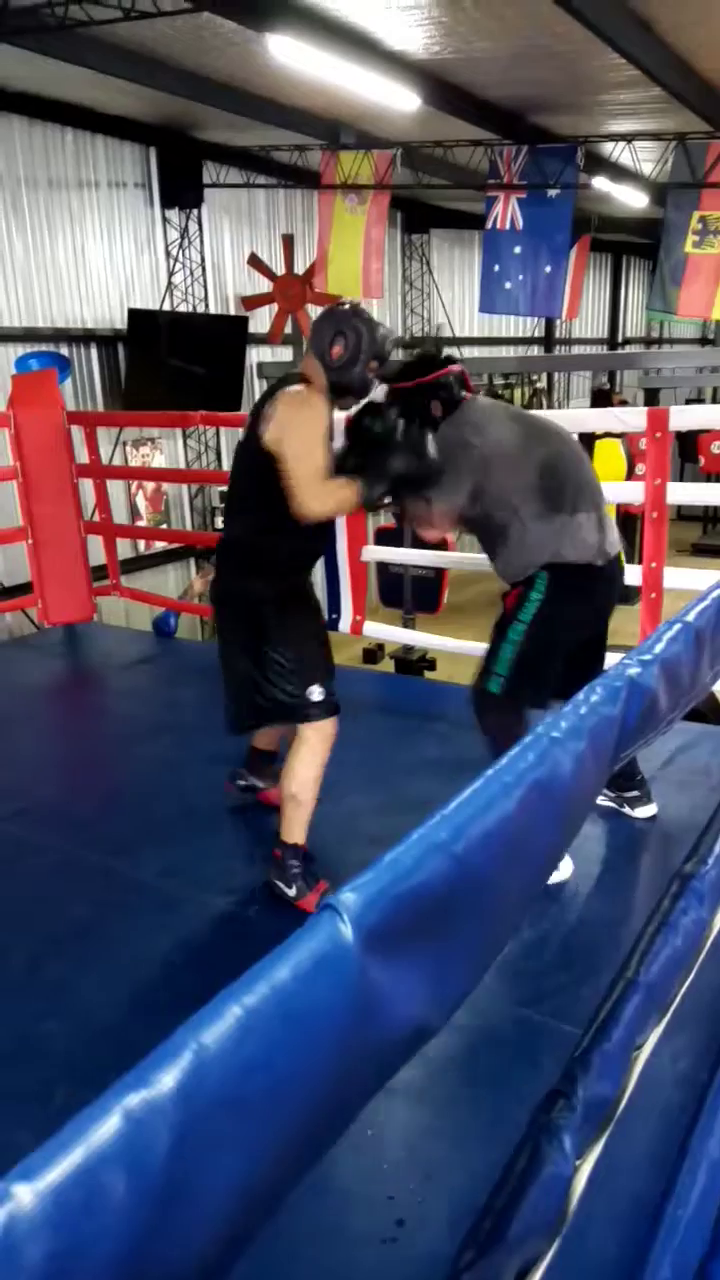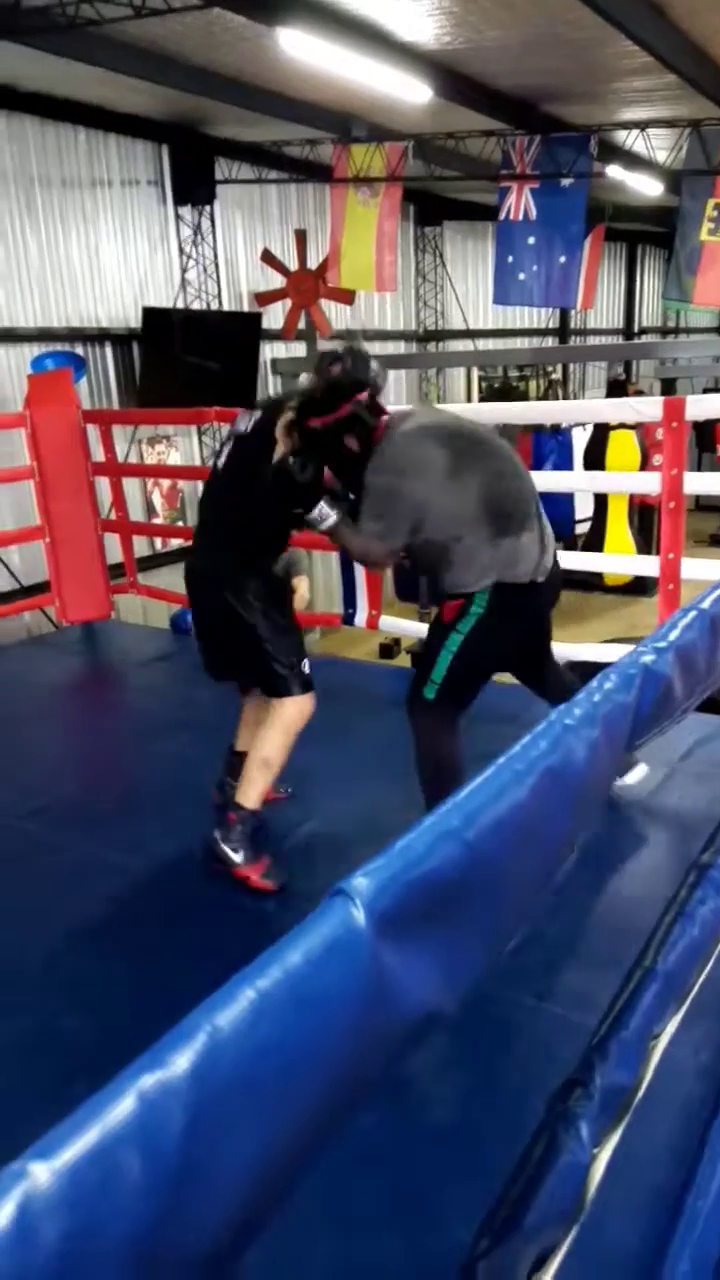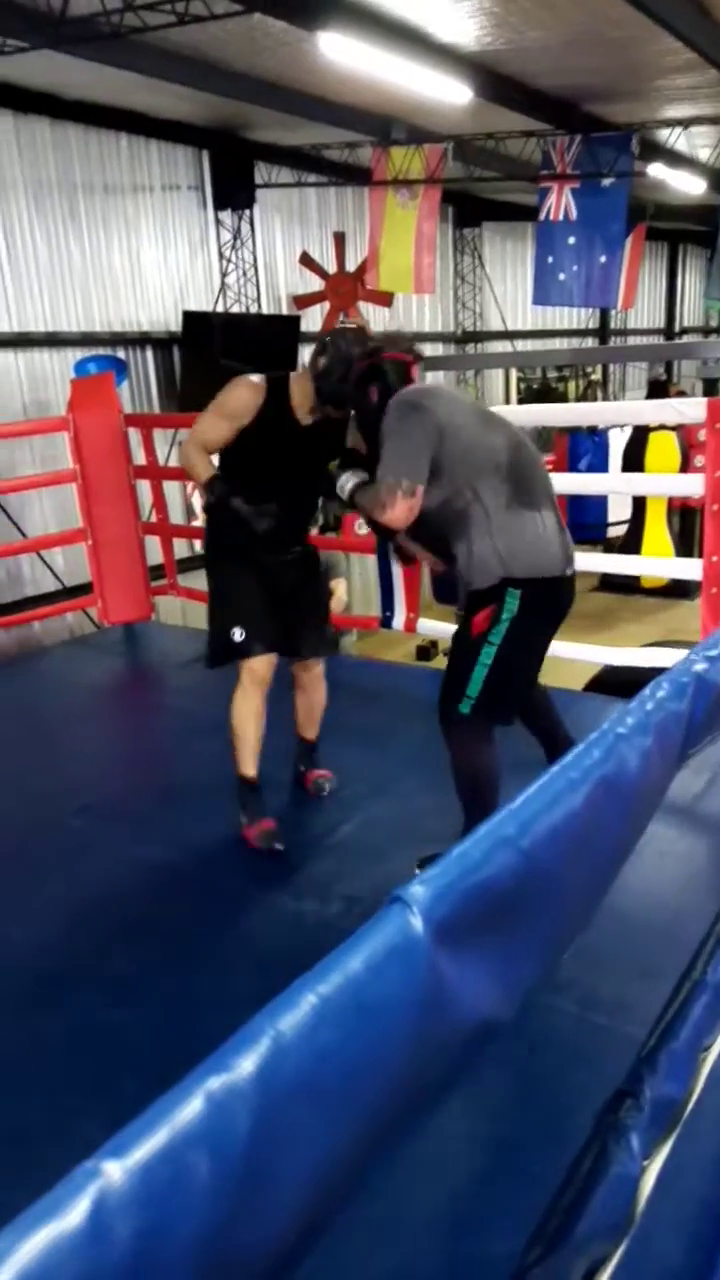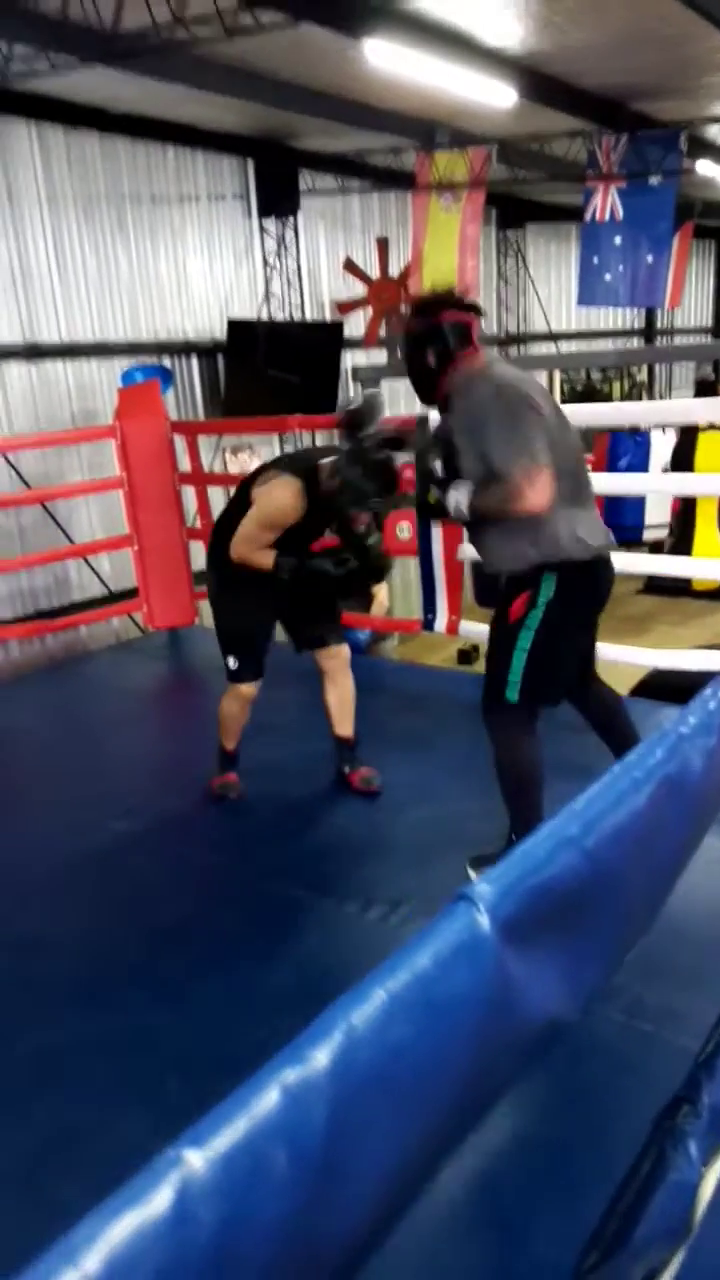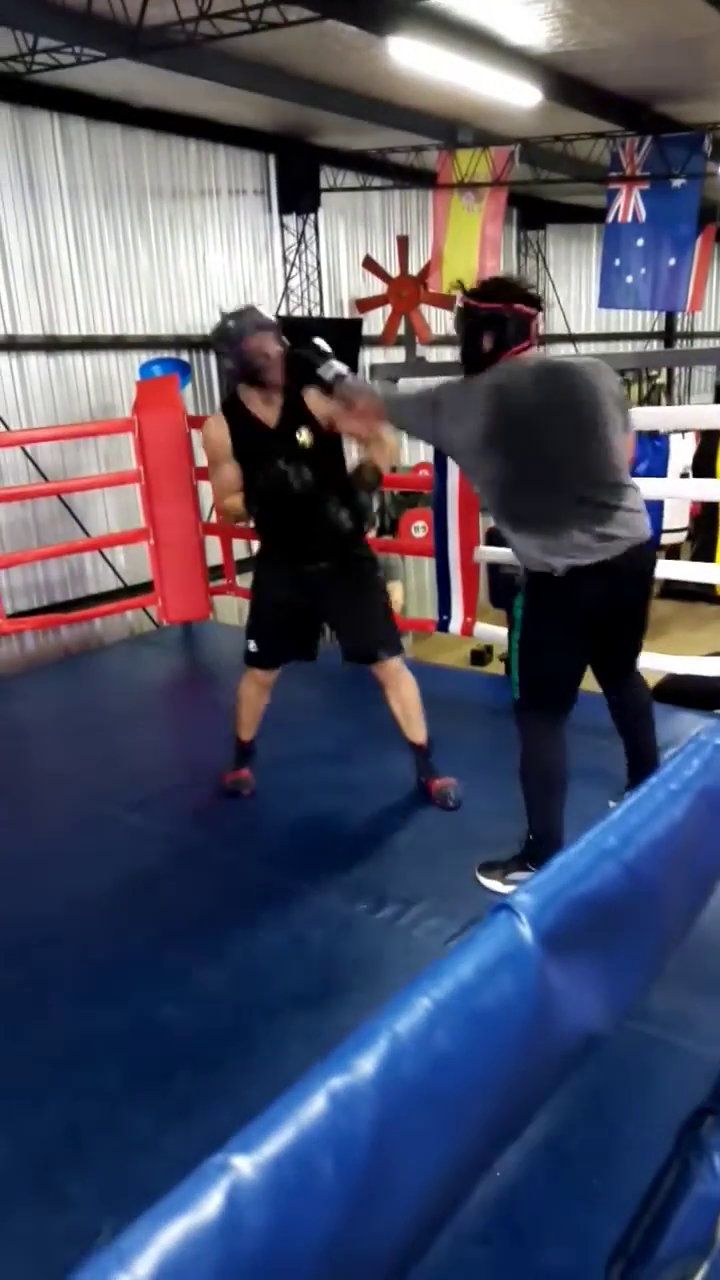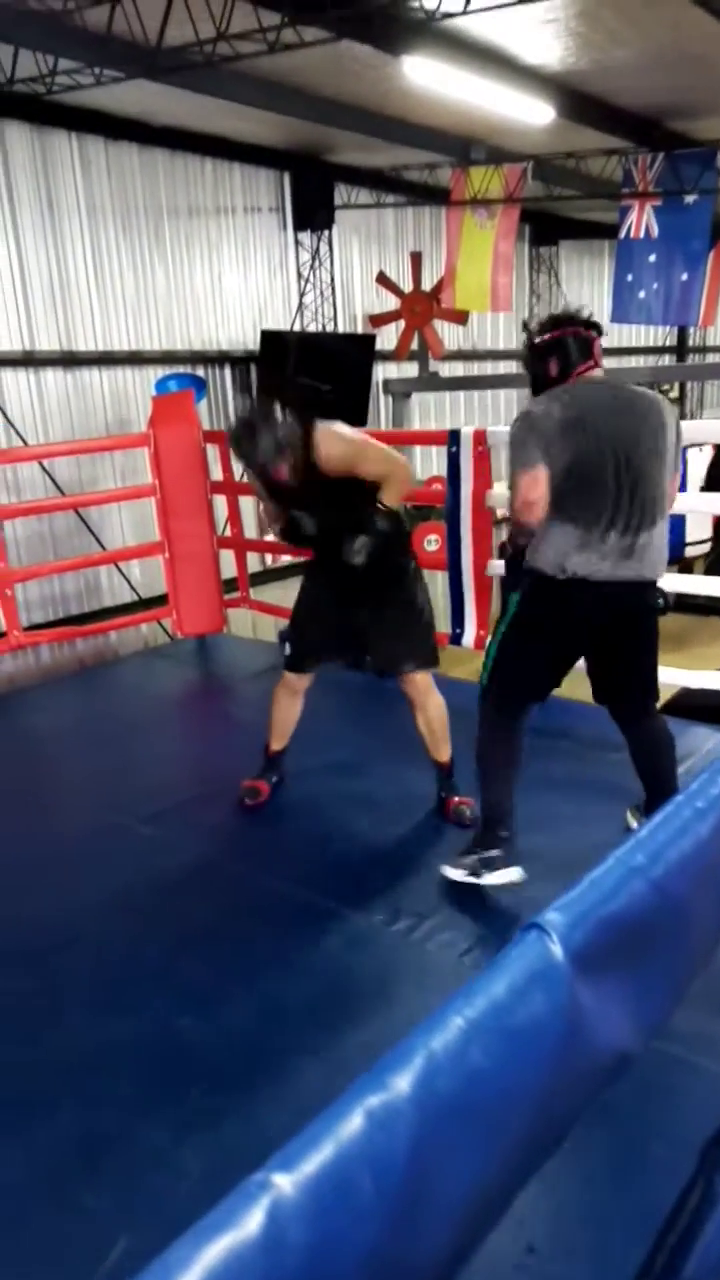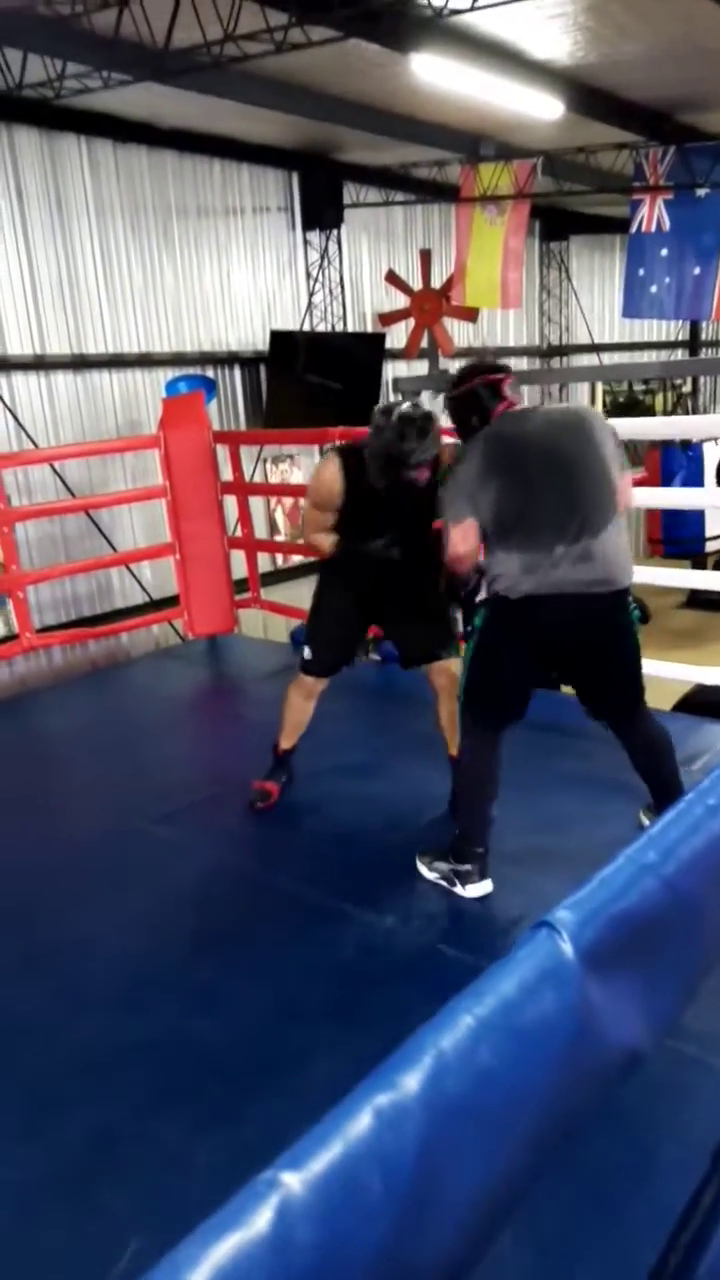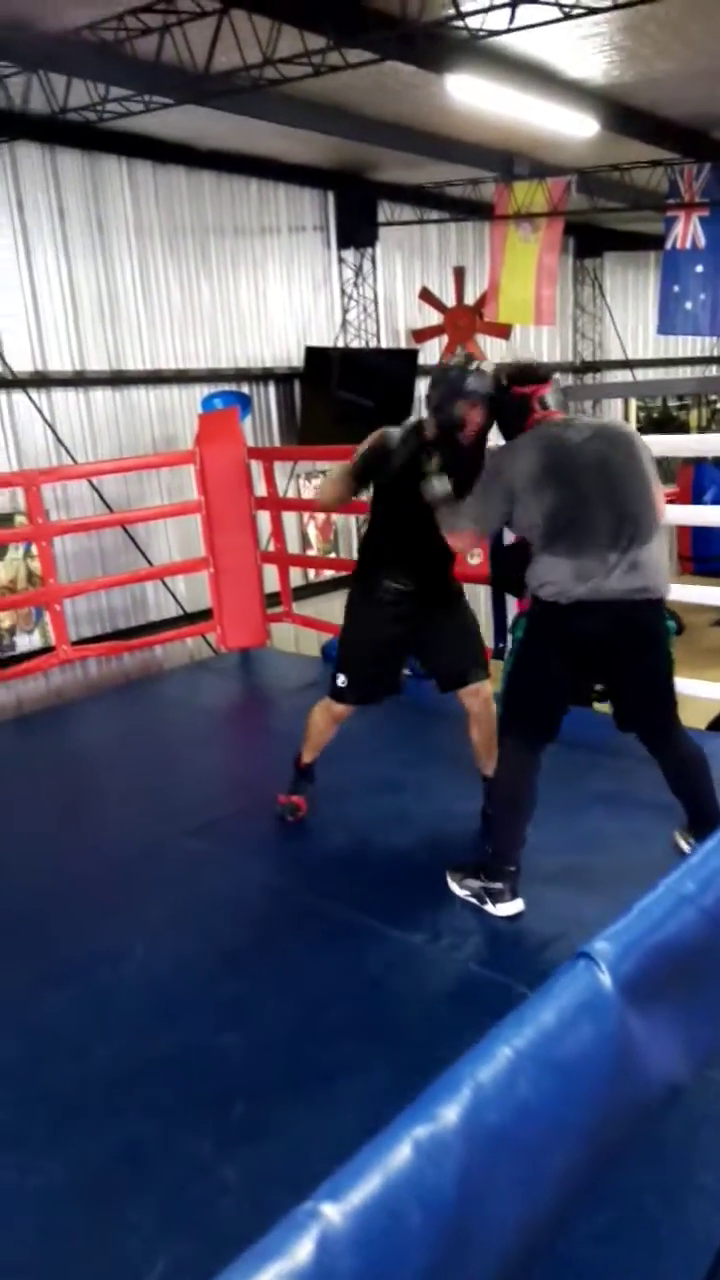
dt=0.4s
person 1, frame 1
left shoulder: (461, 432)
right shoulder: (498, 420)
left elbow: (433, 524)
left hip: (557, 574)
right hip: (595, 564)
left knee: (497, 701)
right knee: (582, 685)
right ankle: (630, 789)
person 1, frame 2
left shoulder: (389, 473)
right shoulder: (420, 423)
left elbow: (375, 554)
left wrist: (319, 510)
left hip: (496, 588)
right hip: (535, 567)
left knee: (431, 707)
right knee: (538, 667)
person 1, frame 3
left shoulder: (409, 407)
right shoulder: (437, 412)
left elbow: (394, 509)
right elbow: (436, 546)
left wrist: (346, 479)
left hip: (517, 583)
right hip: (539, 573)
left knee: (464, 716)
right knee: (513, 681)
person 1, frame 4
left shoulder: (495, 397)
right shoulder: (478, 397)
left elbow: (531, 494)
right elbow: (466, 467)
left wrist: (458, 499)
left hip: (556, 570)
right hip: (574, 564)
left knee: (509, 707)
right knee: (579, 679)
person 1, frame 5
left shoulder: (466, 400)
right shoulder: (594, 377)
left elbow: (361, 413)
right elbow: (624, 454)
left hip: (558, 579)
right hip: (631, 554)
left knee: (541, 713)
right knee: (622, 677)
left ankle: (543, 858)
person 1, frame 6
left shoulder: (541, 414)
right shoulder: (658, 410)
left elbow: (530, 503)
right elbow: (664, 498)
left wrist: (520, 541)
left hip: (559, 586)
right hip: (635, 588)
left knee: (501, 705)
right knee: (638, 709)
left ankle: (493, 844)
person 1, frame 7
left shoulder: (471, 460)
right shoulder: (588, 421)
left elbow: (462, 550)
right elbow: (623, 498)
left hip: (522, 606)
right hip: (604, 597)
left knee: (481, 726)
right knee: (630, 715)
left ankle: (468, 860)
person 1, frame 8
left shoulder: (510, 459)
right shoulder: (623, 436)
right elbow: (657, 512)
left hip: (564, 613)
right hip: (642, 607)
left knee: (519, 740)
right knee: (663, 730)
left ankle: (499, 877)
person 2, frame 1
left shoulder: (293, 404)
right shoulder: (299, 402)
left elbow: (313, 488)
right elbow: (313, 502)
left wrist: (360, 471)
right wrist: (387, 474)
left hip: (270, 580)
right hip: (261, 589)
left knee: (293, 690)
right knee: (317, 721)
left ankle: (253, 770)
right ankle: (291, 869)
person 2, frame 2
left shoulder: (273, 419)
right elbow: (304, 499)
left hip: (221, 568)
right hip: (236, 574)
left knee: (269, 677)
right knee: (295, 699)
left ankle: (237, 778)
right ankle: (237, 830)
person 2, frame 3
left shoulder: (341, 421)
right shoulder: (252, 395)
right elbow: (193, 451)
right wrist: (229, 500)
left hip: (295, 552)
right hip: (237, 552)
left knee: (311, 666)
right knee: (258, 669)
left ankle: (308, 762)
right ankle: (250, 799)
person 2, frame 4
left shoulder: (341, 476)
right shoulder: (286, 493)
left elbow: (358, 525)
right elbow: (241, 551)
left wrist: (367, 551)
right wrist: (304, 571)
left hip: (294, 566)
right hip: (241, 571)
left knee: (336, 657)
right knee: (245, 685)
left ankle: (349, 759)
right ankle: (226, 763)
person 2, frame 5
left shoulder: (315, 395)
right shoulder: (222, 428)
left elbow: (382, 444)
right elbow: (228, 506)
left wrist: (354, 492)
right wrist: (267, 492)
left hip: (345, 555)
right hip: (282, 565)
left knee: (388, 664)
right knee: (260, 672)
left ankle: (426, 766)
right ankle: (243, 758)
person 2, frame 6
left shoulder: (329, 442)
right shoulder: (263, 473)
left elbow: (400, 471)
left wrist: (373, 531)
right wrist: (293, 526)
left hip: (387, 566)
right hip: (329, 573)
left knee: (417, 681)
right knee: (293, 676)
left ankle: (448, 786)
right ankle: (271, 768)
person 2, frame 7
left shoulder: (440, 462)
right shoulder: (335, 473)
right elbow: (314, 533)
right wrist: (359, 554)
left hip: (413, 573)
right hip: (348, 577)
left knee: (446, 671)
right knee: (311, 679)
right ankle: (280, 767)
person 2, frame 8
left shoulder: (478, 455)
right shoulder: (397, 444)
right elbow: (329, 499)
right wrist: (364, 466)
left hip: (438, 592)
right hip: (379, 594)
left knee: (479, 696)
right knee: (342, 703)
right ankle: (301, 777)
